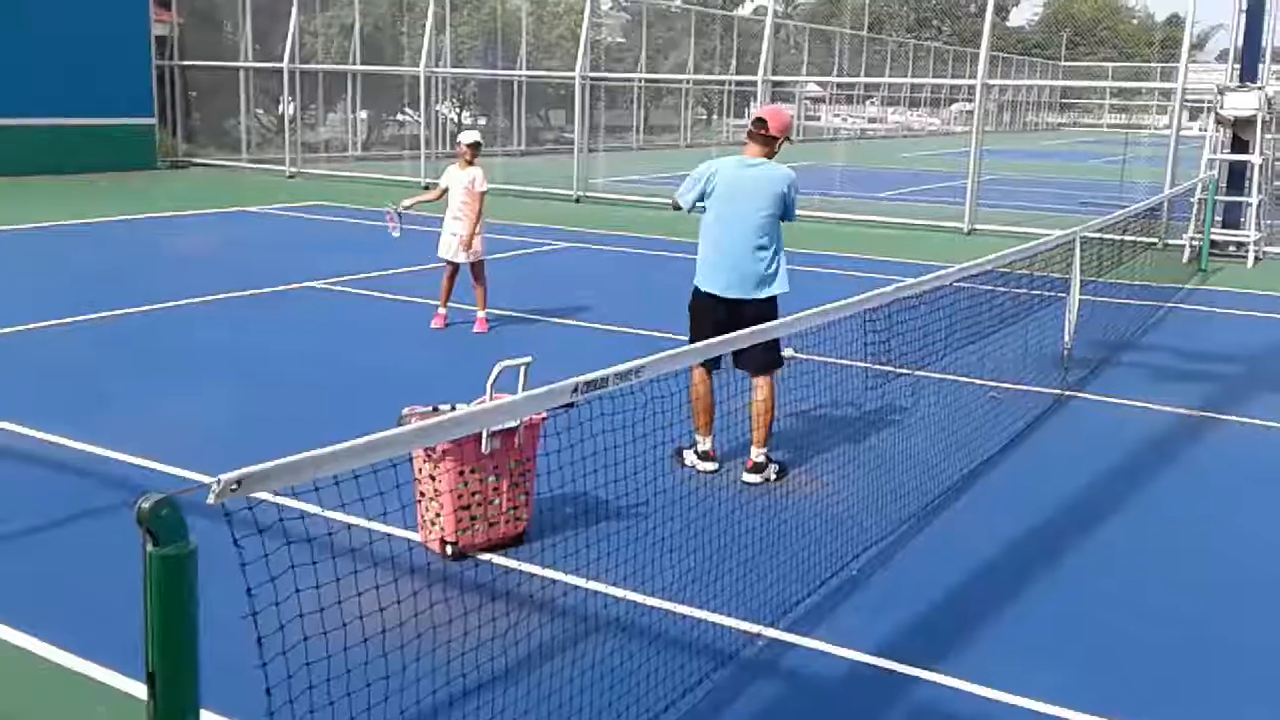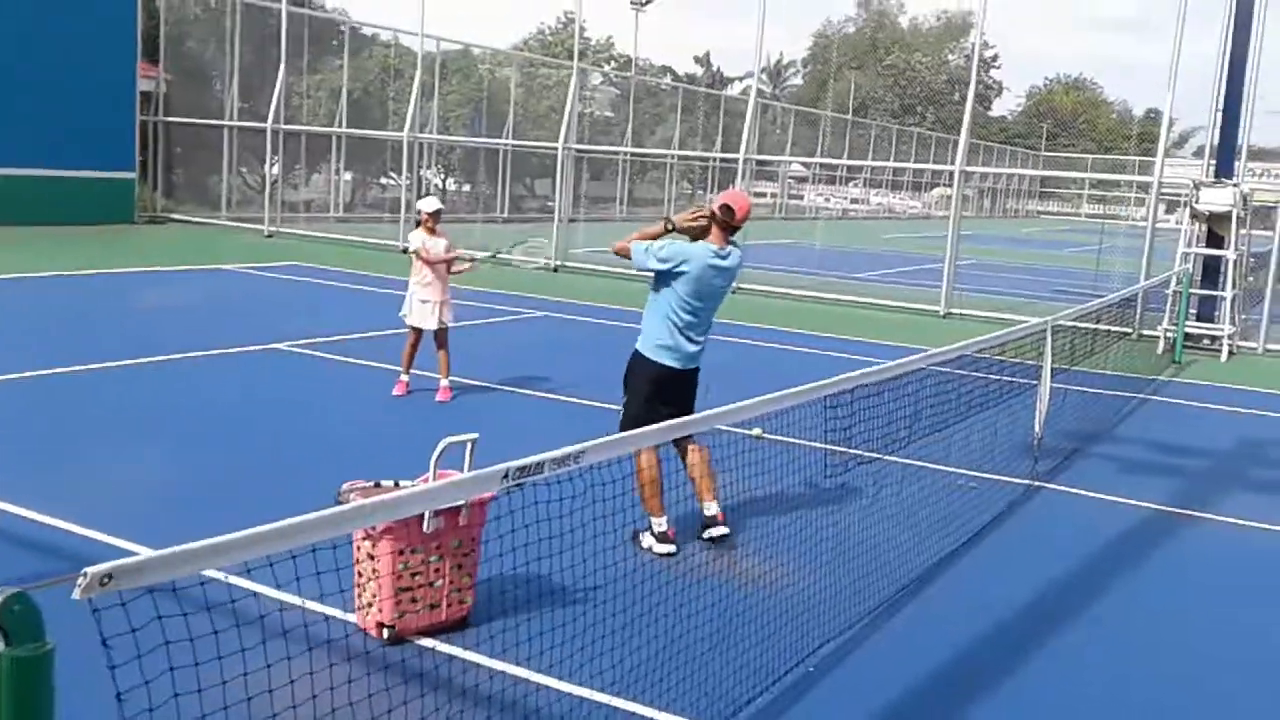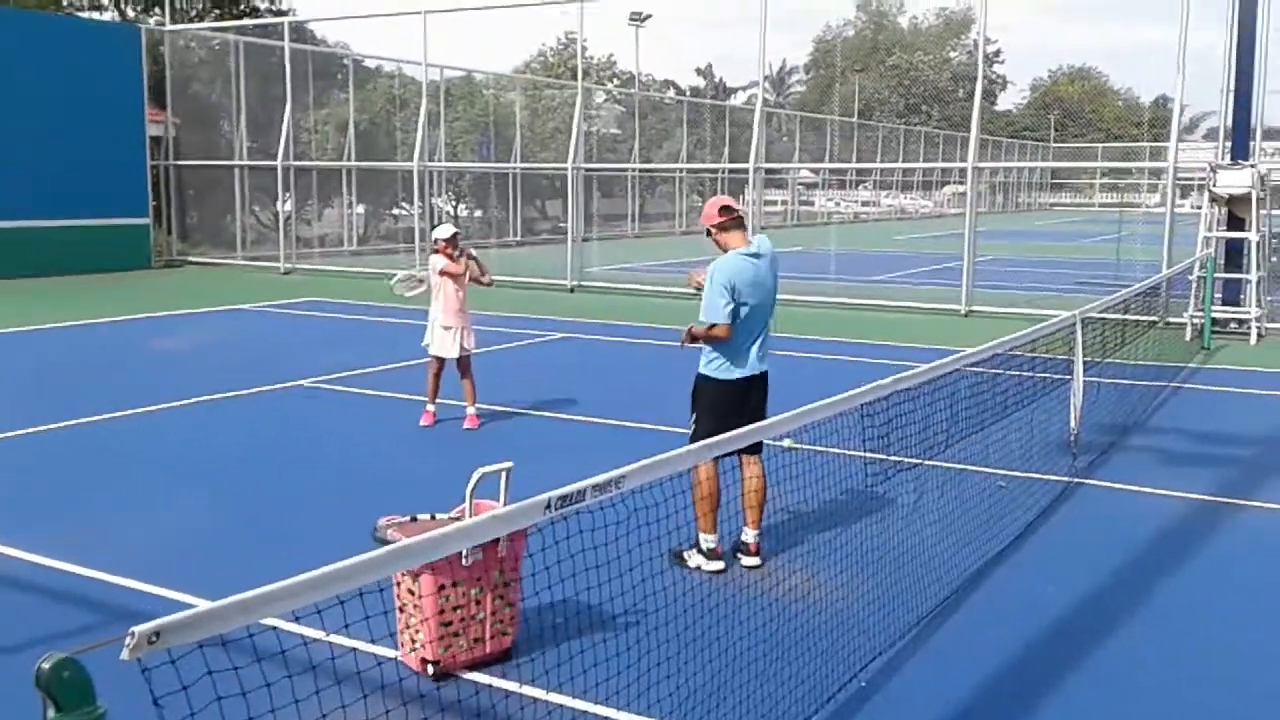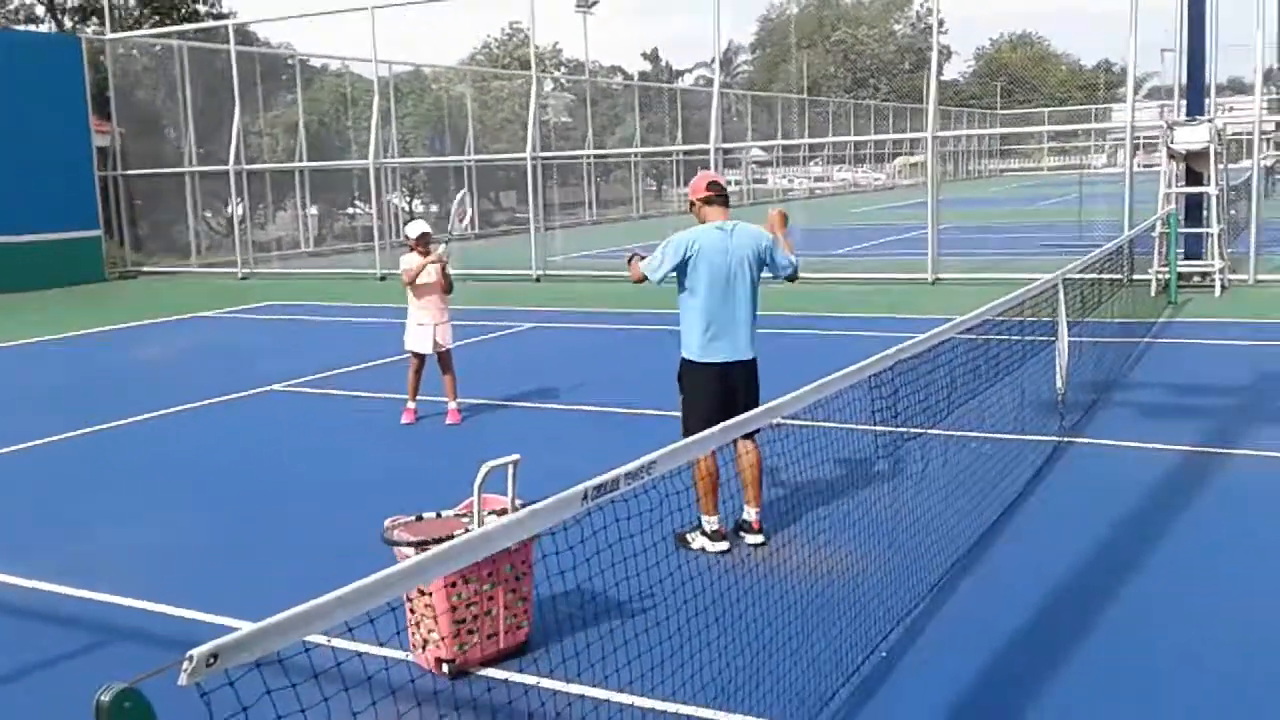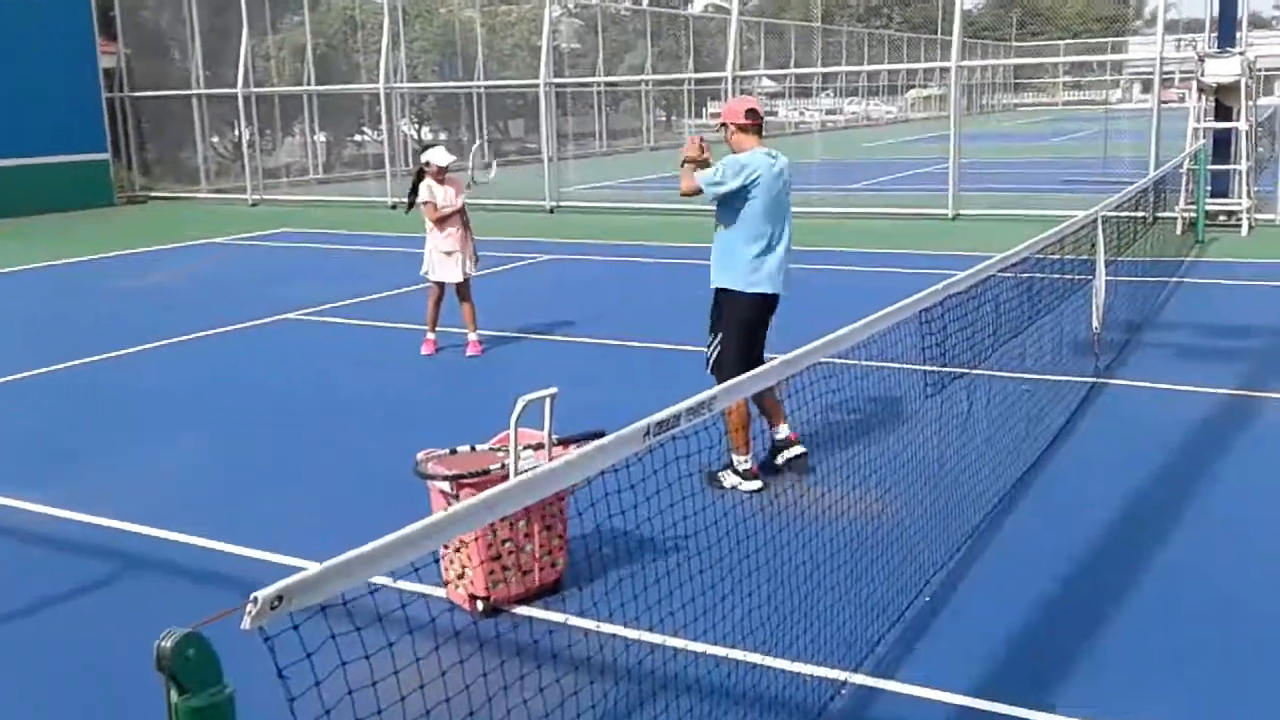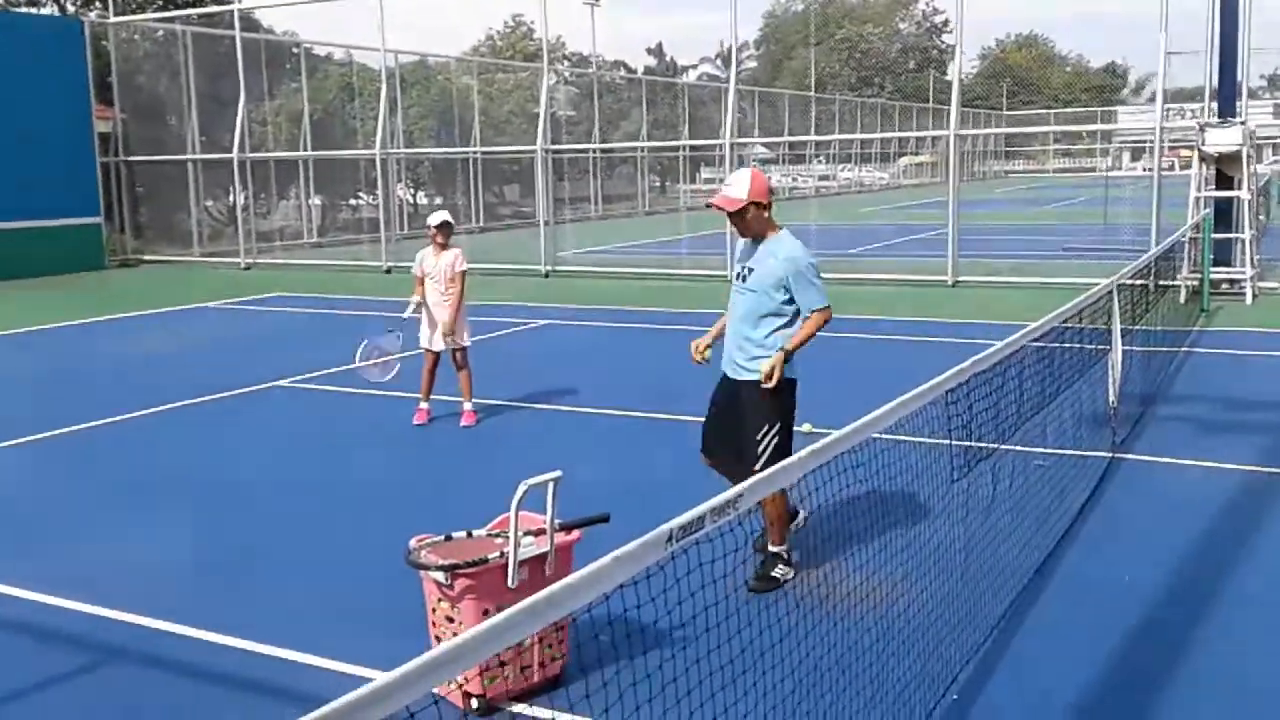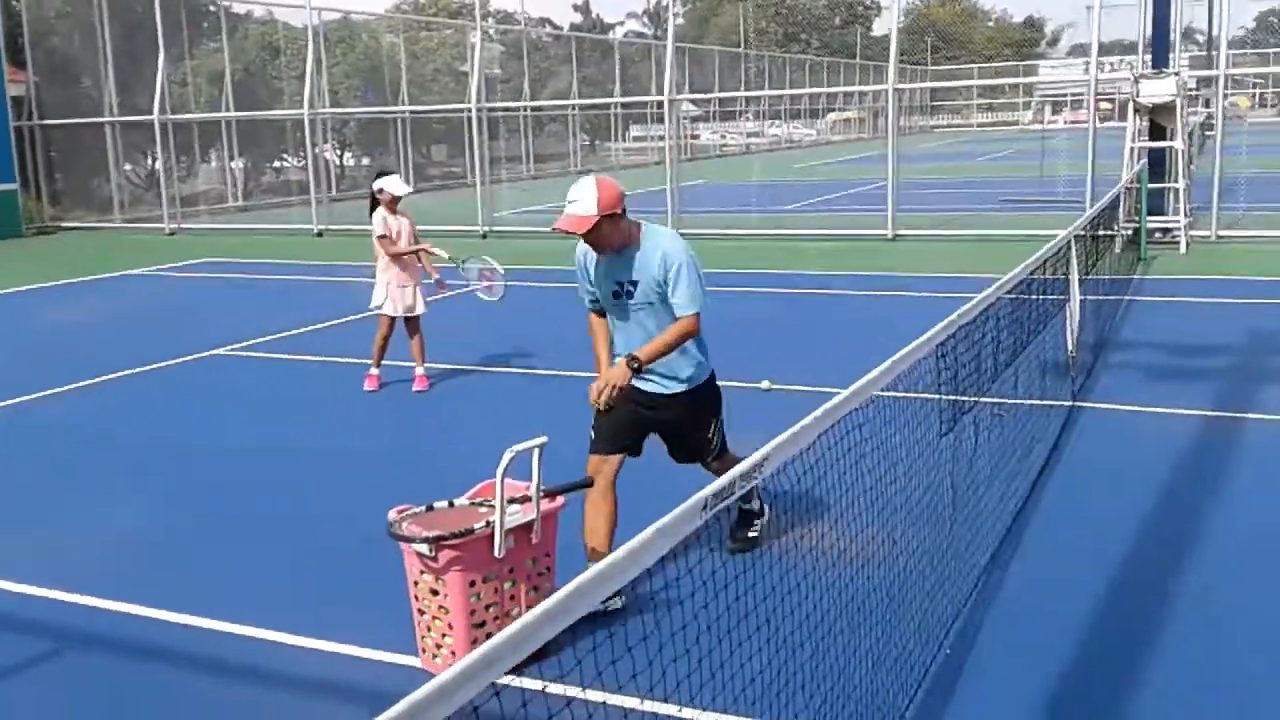
dt=0.7s
person 1, frame 1
left shoulder: (713, 169)
right shoulder: (784, 177)
left elbow: (678, 202)
left hip: (711, 287)
right hip: (759, 291)
left knee: (701, 366)
right knee: (762, 375)
left ankle: (704, 450)
right ankle: (757, 461)
person 1, frame 2
left shoulder: (680, 253)
right shoulder: (734, 259)
left elbow: (620, 248)
left wrist: (669, 224)
right wrist: (695, 232)
left hip: (653, 360)
right hip: (688, 363)
left knee: (645, 444)
right knee: (686, 440)
left ankle: (660, 531)
right ankle: (713, 515)
person 1, frame 3
left shoulder: (722, 268)
right shoulder: (766, 248)
left elbow: (720, 330)
left wrist: (693, 332)
left hip: (720, 377)
right hip: (756, 375)
left knee: (704, 458)
right knee: (751, 457)
left ankle: (708, 548)
right ankle: (750, 542)
person 1, frame 4
left shoulder: (687, 241)
right shoulder: (758, 236)
left elbow: (639, 275)
right elbow: (790, 271)
left wrist: (635, 259)
right wrist: (779, 231)
left hip: (701, 358)
right hip: (743, 356)
right knee: (746, 437)
left ankle: (711, 529)
right ankle: (752, 521)
person 1, frame 5
left shoulder: (742, 165)
right shoulder: (776, 163)
left elbow: (688, 187)
left wrist: (689, 160)
right wrist: (706, 162)
left hip: (737, 287)
right hip: (767, 286)
left knee: (729, 379)
right knee: (750, 370)
left ankle: (742, 468)
right ankle: (785, 437)
person 1, frame 6
left shoulder: (791, 255)
right shoulder: (745, 245)
left elbow: (821, 314)
left wrist: (783, 353)
right wrist: (712, 335)
left hip: (767, 382)
right hip: (732, 374)
left knee: (765, 472)
right knee: (717, 457)
left ankle: (778, 555)
right ankle: (785, 512)
person 1, frame 7
left shoulder: (669, 250)
right shoulder: (586, 254)
left elbow: (690, 324)
left wrist: (632, 362)
right wrist: (605, 369)
left hip: (685, 382)
right hip: (625, 384)
left knee: (714, 461)
right knee: (600, 469)
left ankle: (751, 508)
person 2, frame 1
left shoulder: (477, 173)
right shoulder: (450, 170)
left elbow: (478, 208)
right elbow: (437, 193)
left wrist: (470, 234)
right wrist: (413, 200)
left hip: (470, 231)
right hip: (451, 229)
left knee: (478, 274)
right knee: (450, 272)
left ankle: (481, 316)
right ankle: (441, 312)
person 2, frame 2
left shoulder: (443, 239)
right shoulder: (415, 237)
left elbow: (448, 269)
right elbow: (430, 259)
left wrist: (463, 266)
right wrist: (456, 255)
left hip: (441, 297)
right hip: (419, 295)
left knee: (442, 341)
right knee: (413, 340)
left ankle: (444, 384)
right ankle: (403, 379)
person 2, frame 3
left shoulder: (463, 264)
right shoulder: (435, 260)
left elbow: (487, 281)
right elbow: (459, 270)
left wrist: (474, 258)
right wrist: (464, 257)
left hip: (461, 322)
right hip: (441, 322)
left knee: (465, 368)
right knee: (435, 368)
left ankle: (471, 412)
right ankle: (430, 409)
person 2, frame 4
left shoulder: (439, 258)
right shoulder: (406, 259)
left elbow: (448, 290)
right elbow: (408, 281)
left wrist: (442, 268)
right wrist: (424, 263)
left hip: (439, 318)
right hip: (417, 319)
left knee: (446, 363)
right knee: (416, 364)
left ankle: (453, 407)
right ankle: (410, 407)
person 2, frame 5
left shoulder: (455, 183)
right shoulder: (426, 187)
left elbow: (463, 216)
right elbow: (434, 217)
left wrist: (471, 243)
right wrist: (455, 207)
left hip: (460, 246)
right hip: (439, 248)
left knee: (464, 294)
right knee: (436, 294)
left ankle: (473, 338)
right ankle: (430, 337)
person 2, frame 6
left shoulder: (456, 254)
right shoulder: (422, 256)
left elbow: (459, 289)
right elbow: (420, 286)
left wrist: (452, 318)
right wrist: (417, 297)
left hip: (454, 317)
right hip: (432, 317)
left knee: (462, 362)
right knee: (430, 364)
left ankle: (468, 408)
right ankle: (423, 406)
person 2, frame 7
left shoulder: (404, 217)
right shoulder: (380, 218)
left elbow: (419, 248)
right elbow: (390, 250)
left wrist: (433, 272)
right wrist: (418, 248)
left hip: (411, 280)
right hip: (390, 281)
left knee: (414, 328)
right knee: (385, 329)
left ankle: (420, 372)
right ankle: (374, 372)
